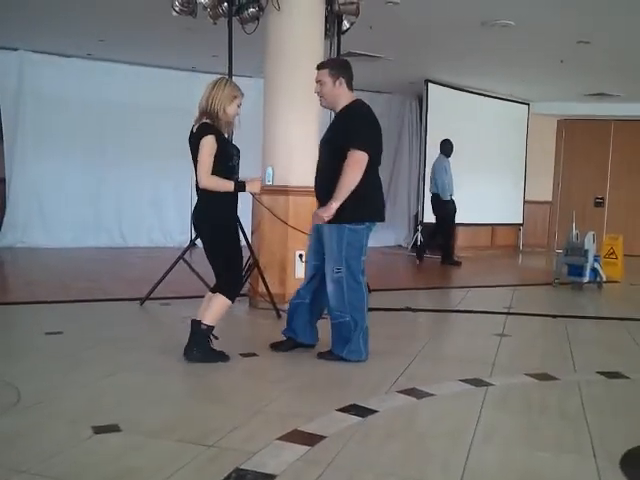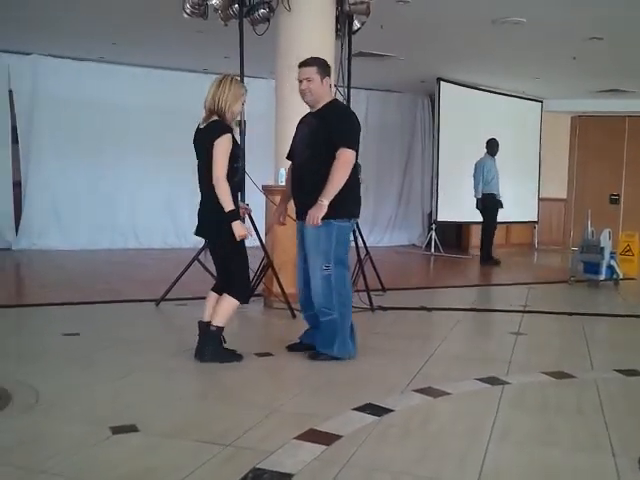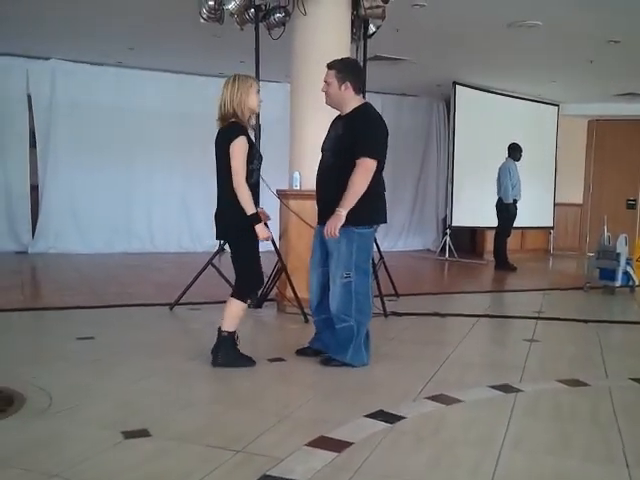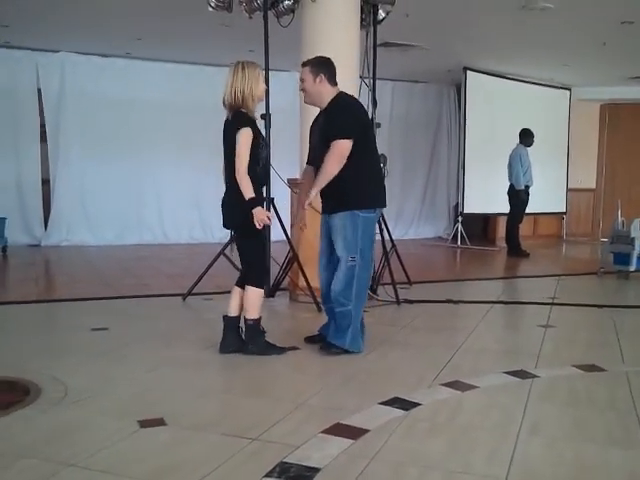
dt=1s
person 1, frame 1
left shoulder: (358, 116)
right shoulder: (343, 117)
left elbow: (357, 162)
left wrist: (332, 204)
left hip: (350, 214)
right hip: (335, 213)
left knee: (344, 278)
right knee: (316, 274)
left ankle: (351, 347)
right ankle: (300, 333)
person 1, frame 2
left shoulder: (341, 116)
right shoulder: (305, 121)
left elbow: (345, 160)
left wrist: (323, 202)
right wrist: (284, 201)
left hip: (333, 212)
right hip: (307, 211)
left knee: (327, 276)
right knee: (308, 278)
left ankle: (338, 343)
right ankle: (317, 335)
person 1, frame 3
left shoulder: (368, 121)
right shoulder: (339, 121)
left elbow: (365, 168)
left wrist: (341, 212)
left hip: (353, 220)
right hip: (330, 217)
left knee: (347, 285)
right knee: (320, 282)
left ankle: (351, 351)
right ankle: (325, 339)
person 1, frame 4
left shoulder: (346, 107)
right shoulder: (321, 119)
left elbow: (340, 152)
right elbow: (312, 166)
left wrist: (313, 191)
right wrist: (302, 207)
left hip: (358, 203)
right hip: (335, 203)
left knee: (350, 266)
right knee: (329, 268)
left ankle: (347, 337)
right ankle: (334, 328)
person 2, frame 1
left shoulder: (204, 130)
right shoulder: (208, 132)
right elbow: (204, 179)
left wrist: (237, 183)
right wrist: (243, 186)
left hip: (215, 217)
right hip: (216, 219)
left knee: (224, 280)
right knee: (232, 282)
left ankle: (197, 340)
right ankle: (199, 343)
person 2, frame 2
left shoulder: (203, 128)
right shoulder: (223, 131)
right elbow: (220, 180)
right wrist: (234, 218)
left hip: (211, 215)
right hip: (221, 218)
left knee: (226, 279)
right knee: (240, 283)
left ankle: (206, 340)
right ankle: (211, 343)
person 2, frame 3
left shoulder: (227, 131)
right shoulder: (238, 132)
right elbow: (239, 183)
left wrist: (255, 210)
right wrist: (256, 220)
left hip: (233, 217)
right hip: (237, 219)
left knee: (250, 279)
right knee: (247, 282)
left ankle: (225, 344)
right ankle: (225, 348)
person 2, frame 4
left shoulder: (234, 119)
right shoulder: (244, 121)
right elbow: (241, 170)
right wrist: (255, 205)
left hip: (238, 205)
right hip: (245, 207)
left knee: (249, 271)
right knee: (258, 270)
left ankle: (231, 336)
right ankle: (254, 338)
person 3, frame 1
left shoulder: (444, 162)
right shoulder: (441, 163)
right elbow: (442, 184)
left wrist: (449, 200)
right wrist: (448, 201)
left hip: (442, 199)
right hip: (442, 199)
left knee: (441, 228)
right knee: (448, 228)
right ankle: (447, 257)
person 3, frame 2
left shoulder: (493, 162)
right shoulder: (482, 162)
right elbow: (478, 182)
left wrist: (498, 198)
right wrist: (478, 199)
left hip: (493, 198)
right hip: (486, 198)
left knee: (490, 227)
right knee: (489, 227)
left ankle: (487, 256)
right ankle: (486, 257)
person 3, frame 3
left shoulder: (511, 165)
right shoulder: (507, 166)
right elbow: (505, 187)
right wrist: (510, 204)
left hip: (509, 203)
right hip: (506, 204)
left knee: (503, 233)
right knee: (503, 233)
left ankle: (501, 261)
right ankle: (501, 262)
person 3, frame 4
left shoulder: (523, 151)
right shoulder: (518, 152)
right elbow: (517, 173)
left wrist: (523, 190)
right wrist: (521, 190)
left hip: (521, 189)
right hip: (518, 190)
left knee: (515, 219)
right knee: (515, 220)
left ankle: (513, 247)
right ankle: (514, 248)
